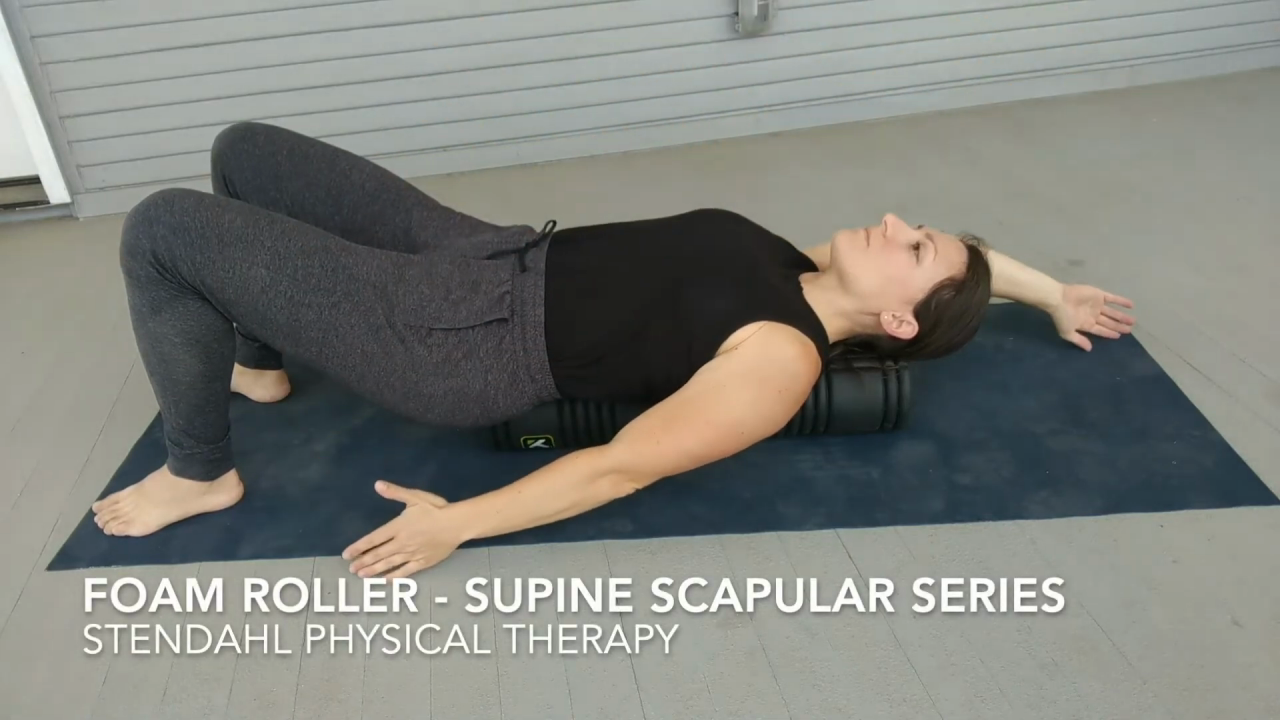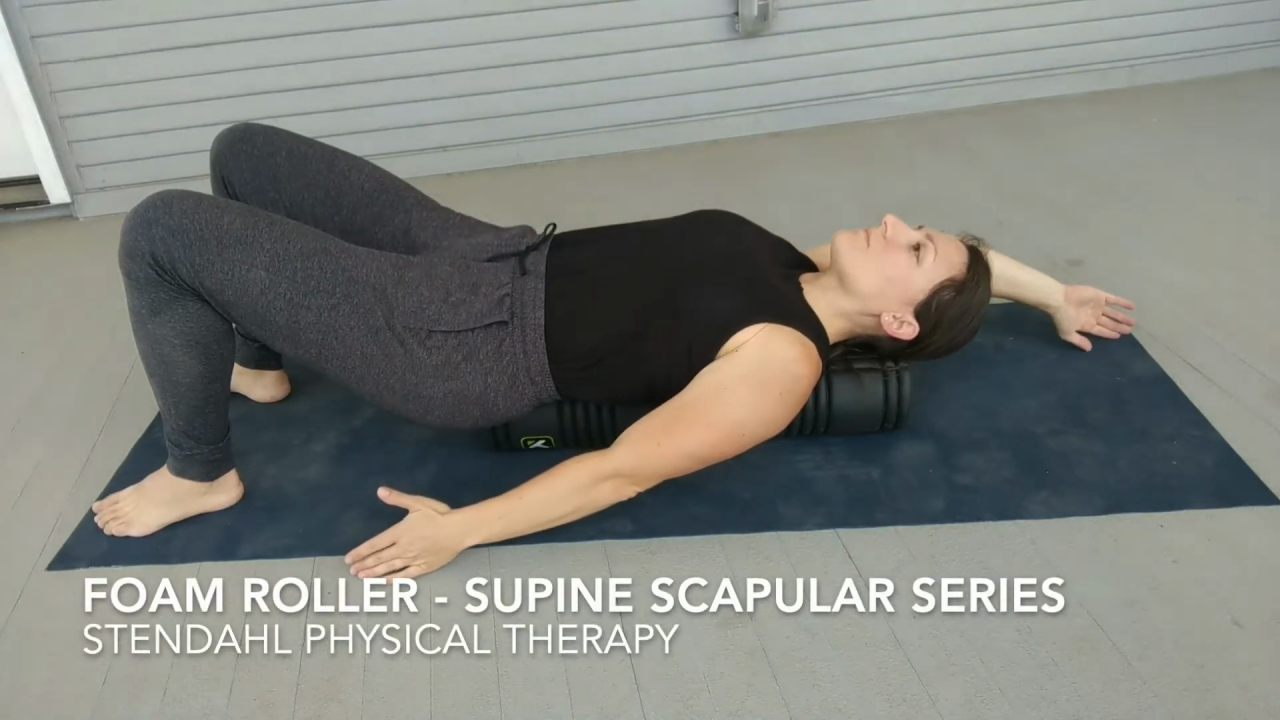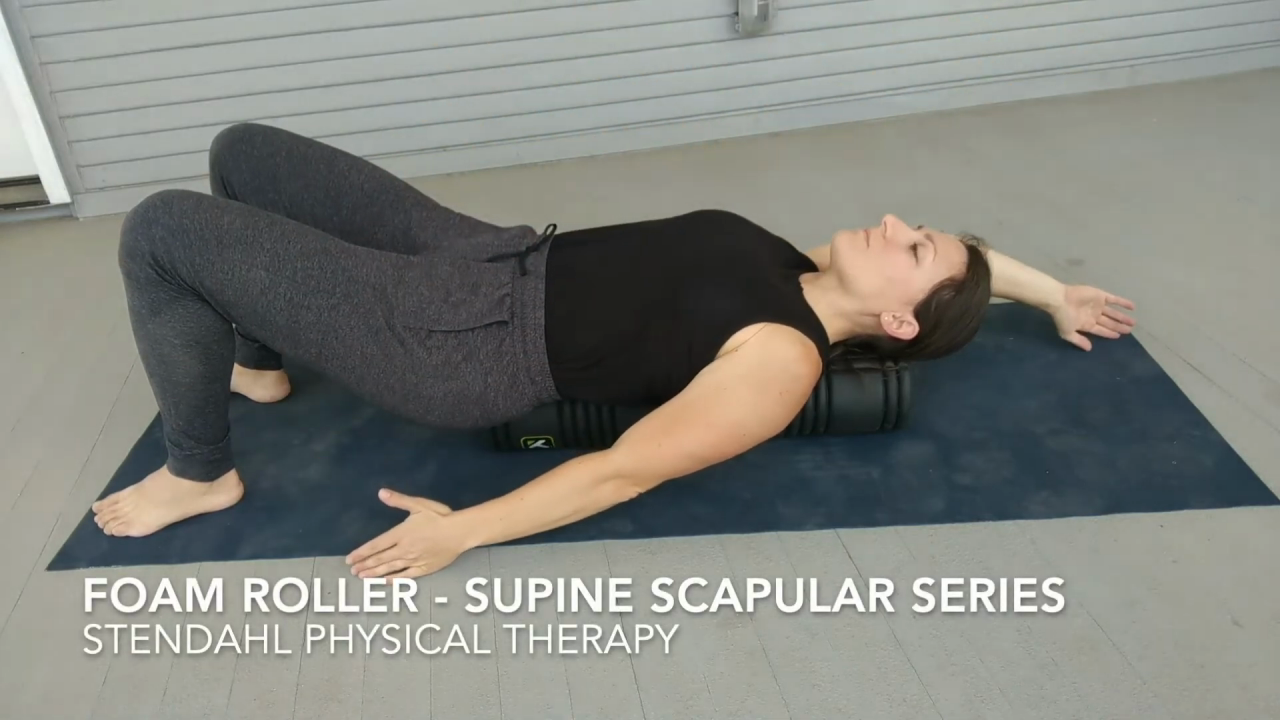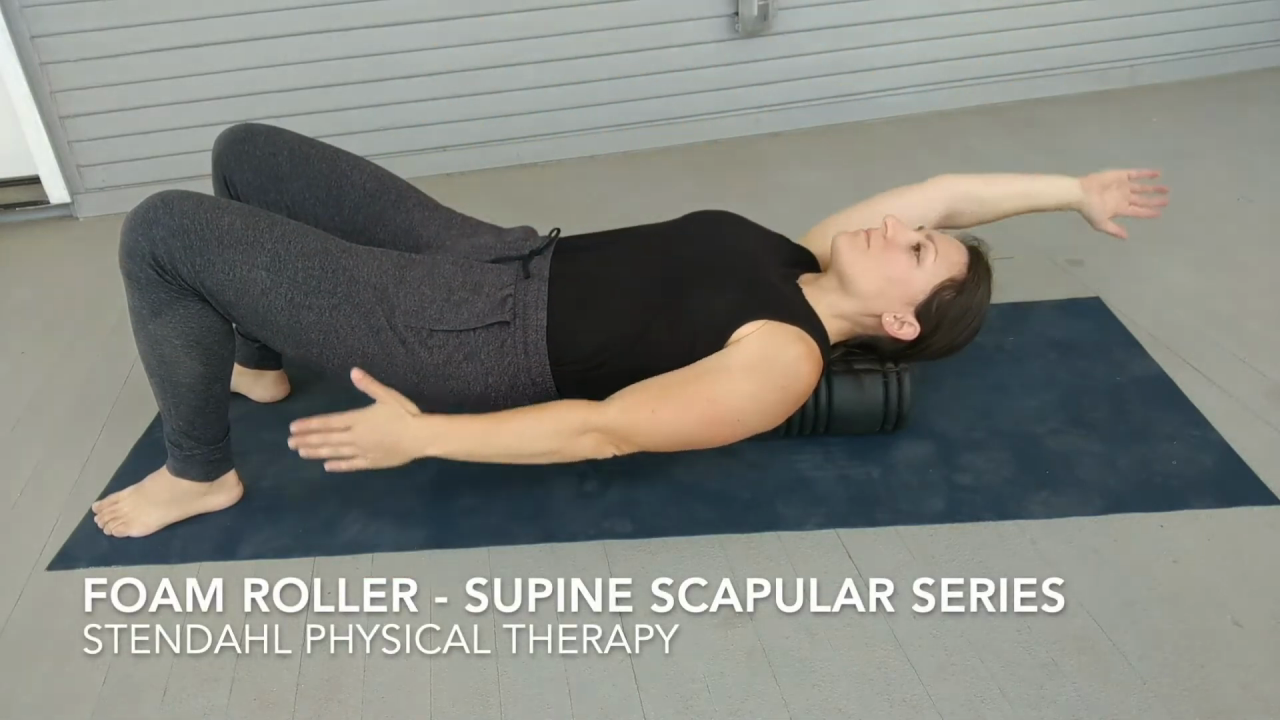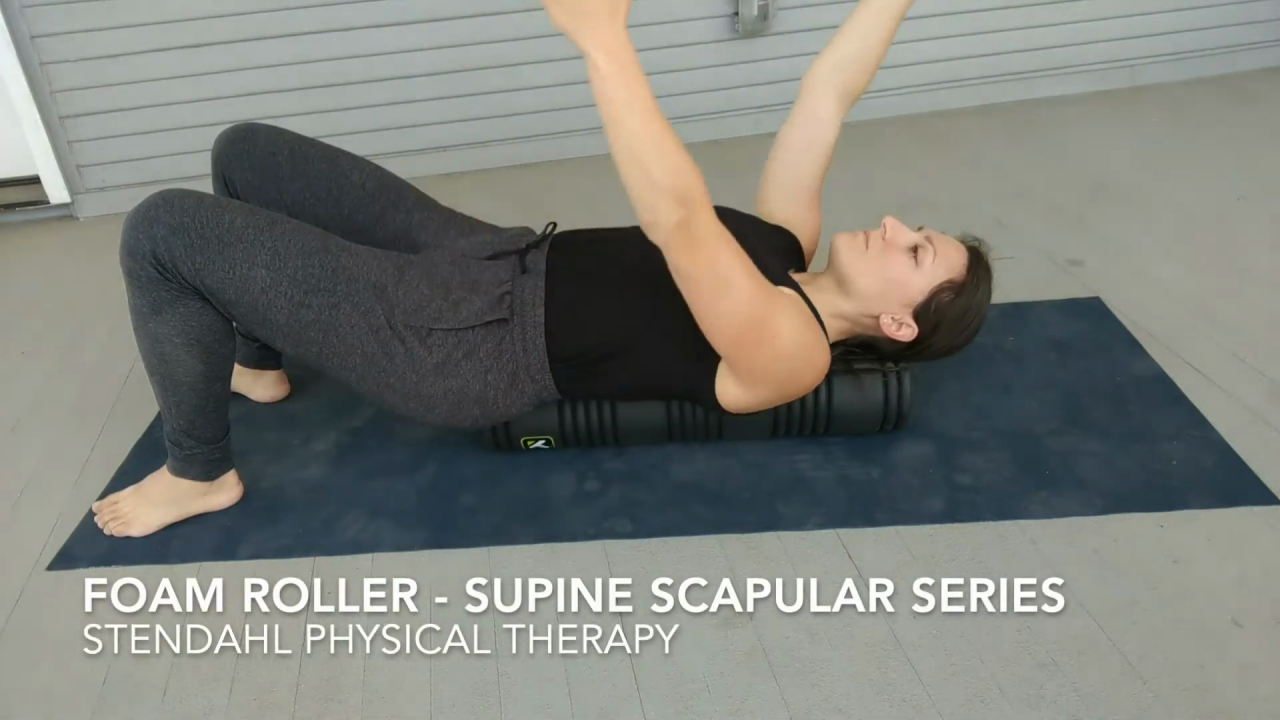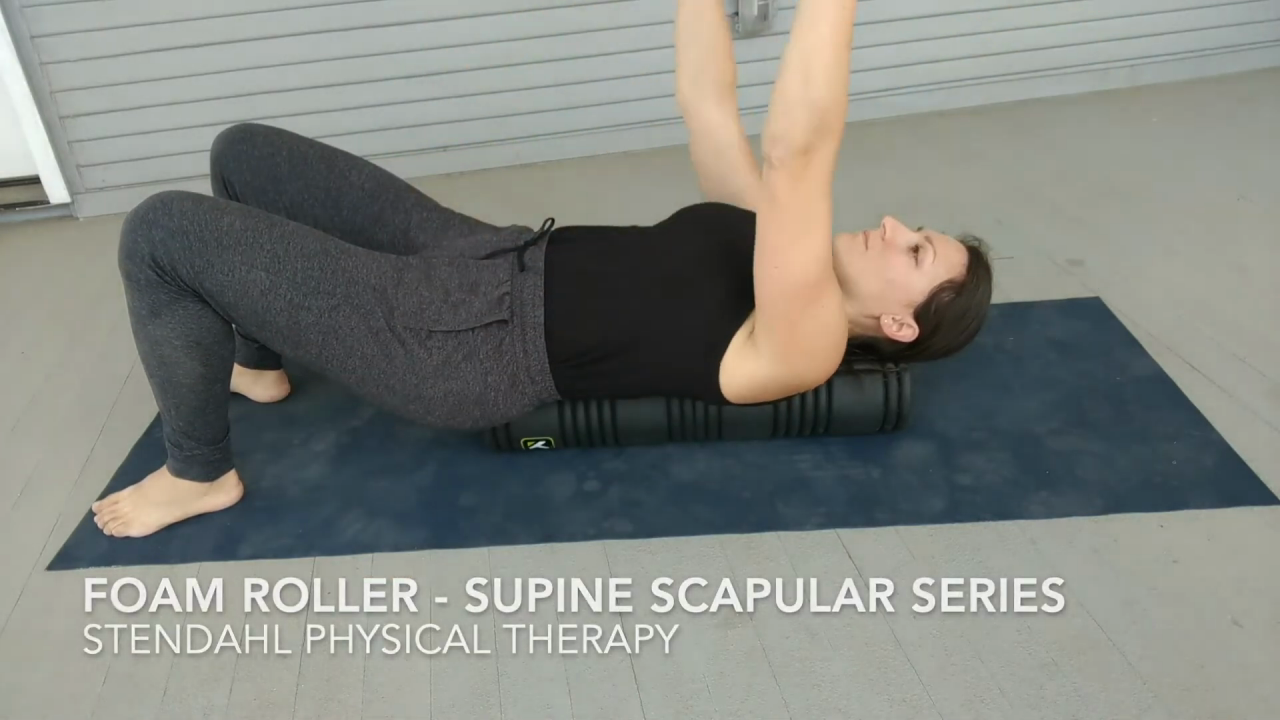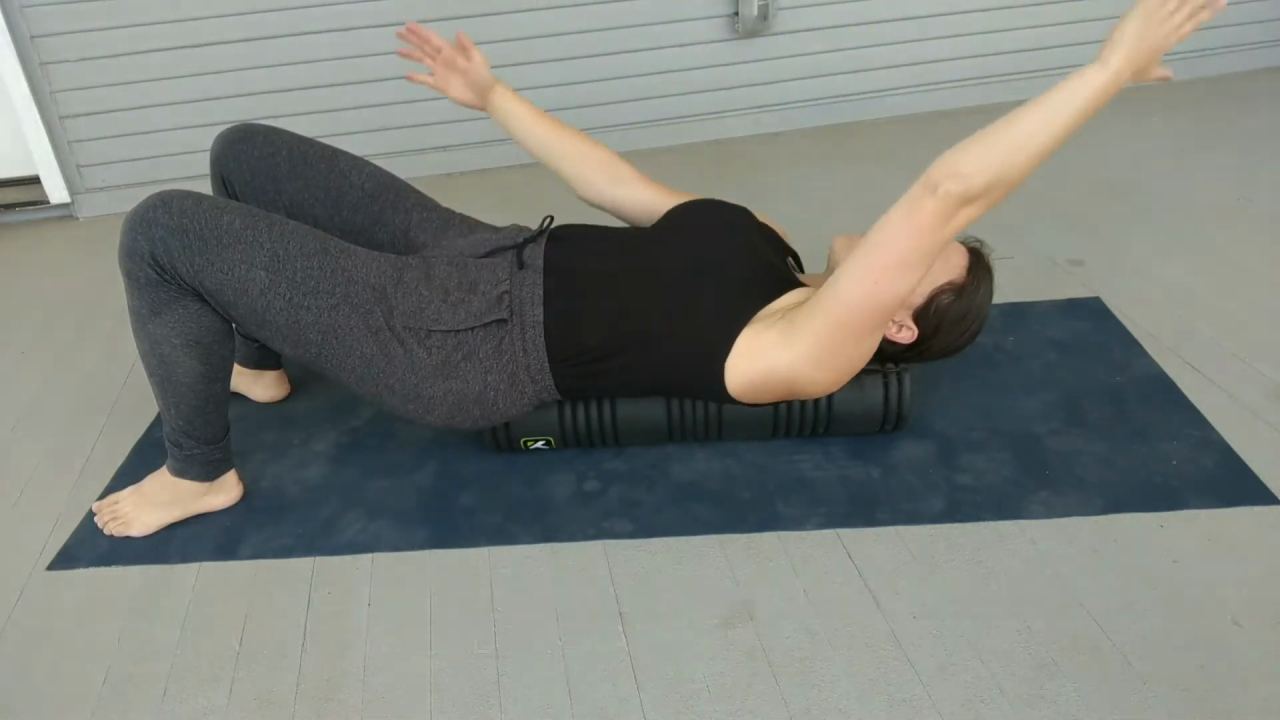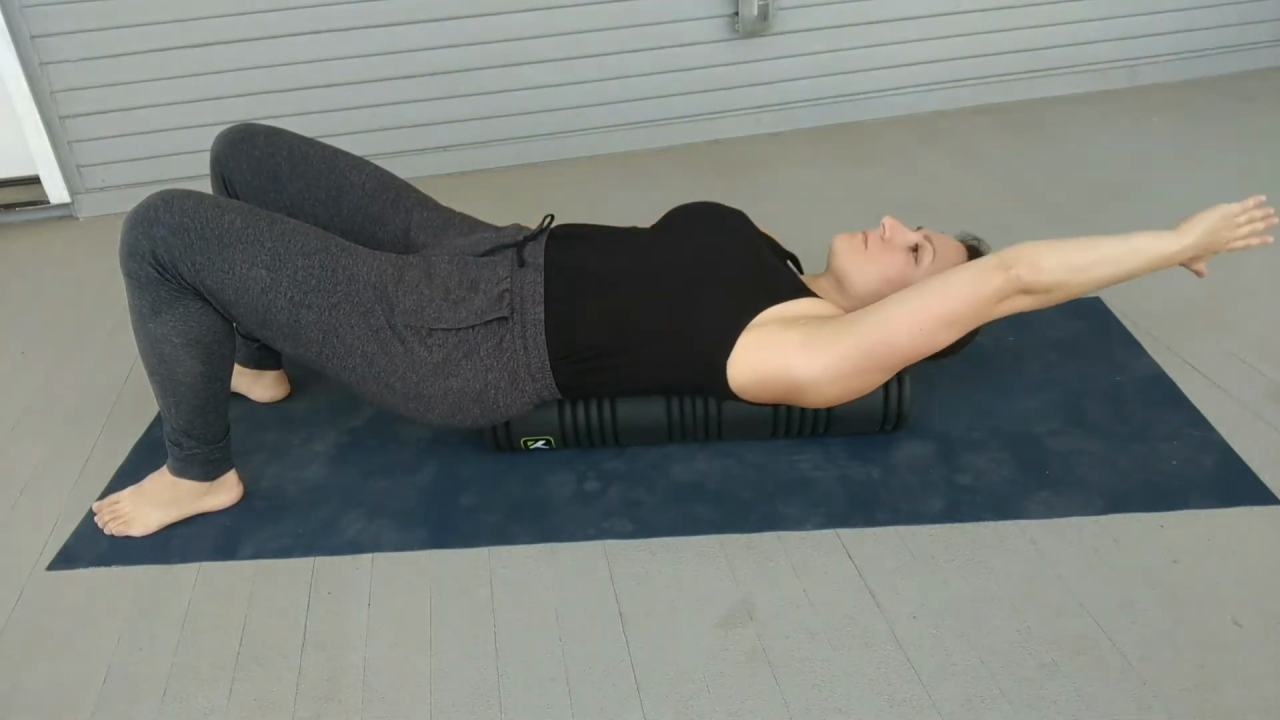
dt=0.4s
person 1, frame 1
left shoulder: (780, 360)
right shoulder: (808, 273)
left elbow: (625, 467)
right elbow: (949, 239)
left wrist: (455, 522)
left hip: (468, 345)
right hip: (496, 259)
left knee: (161, 228)
right knee: (245, 151)
left ankle: (199, 472)
right ankle: (254, 361)
person 1, frame 2
left shoulder: (782, 364)
right shoulder: (810, 272)
left elbow: (623, 471)
right elbow: (959, 241)
left wrist: (457, 530)
left hip: (469, 350)
right hip: (498, 260)
left knee: (160, 230)
right knee: (244, 151)
left ankle: (199, 475)
right ankle: (254, 362)
person 1, frame 3
left shoulder: (783, 362)
right shoulder: (811, 272)
left elbow: (625, 472)
right elbow: (952, 236)
left wrist: (459, 532)
left hip: (470, 347)
right hip: (499, 262)
left knee: (160, 229)
right knee: (243, 152)
left ankle: (199, 474)
right ankle: (253, 361)
person 1, frame 4
left shoulder: (784, 364)
right shoulder: (812, 268)
left elbow: (610, 428)
right elbow: (930, 194)
left wrist: (425, 434)
right wrist: (1073, 190)
left hip: (482, 338)
right hip: (502, 264)
left knee: (162, 230)
right knee: (245, 152)
left ankle: (197, 476)
right ankle: (258, 360)
person 1, frame 5
left shoulder: (786, 350)
right shoulder: (783, 252)
left elbow: (679, 222)
right elbow: (824, 104)
left hip: (466, 346)
right hip: (496, 262)
left knee: (160, 228)
right knee: (244, 153)
left ankle: (197, 474)
right ankle: (254, 361)
person 1, frame 6
left shoulder: (805, 344)
right shoulder: (771, 244)
left elbow: (801, 149)
right elbow: (714, 112)
left hip: (472, 345)
right hip: (490, 260)
left knee: (158, 230)
right knee: (244, 152)
left ankle: (200, 473)
right ankle: (258, 362)
person 1, frame 7
left shoulder: (807, 355)
right shoulder: (764, 254)
left elbow: (946, 194)
right elbow: (614, 182)
right wrist: (494, 98)
left hip: (469, 344)
right hip: (494, 258)
left knee: (161, 230)
right knee: (245, 153)
left ankle: (201, 473)
right ankle: (253, 358)
person 1, frame 8
left shoulder: (817, 357)
right shoulder: (770, 269)
left elbow: (1007, 278)
left wrist: (1178, 242)
right wrist: (478, 217)
left hip: (470, 345)
right hip: (496, 259)
left knee: (160, 229)
right knee: (243, 152)
left ankle: (198, 473)
right ankle: (253, 359)
